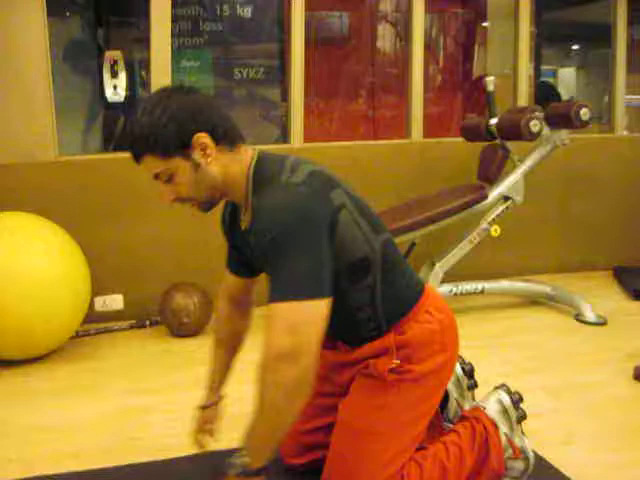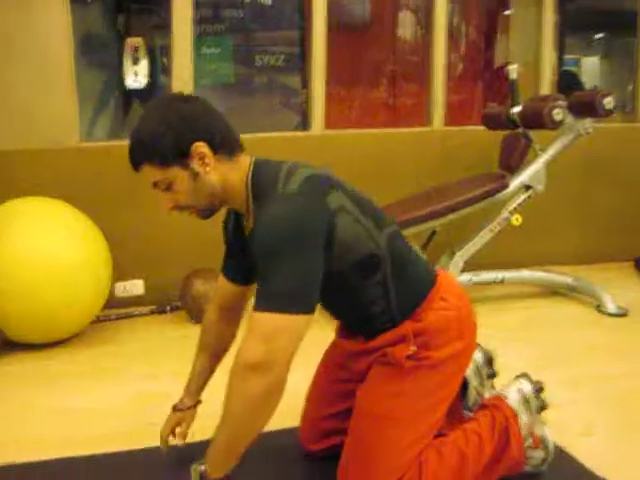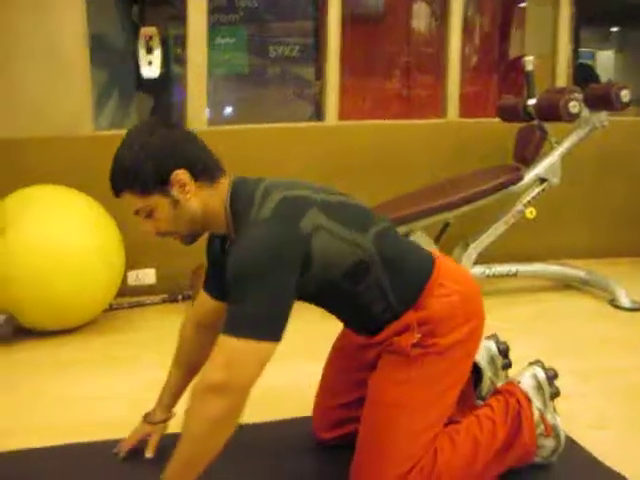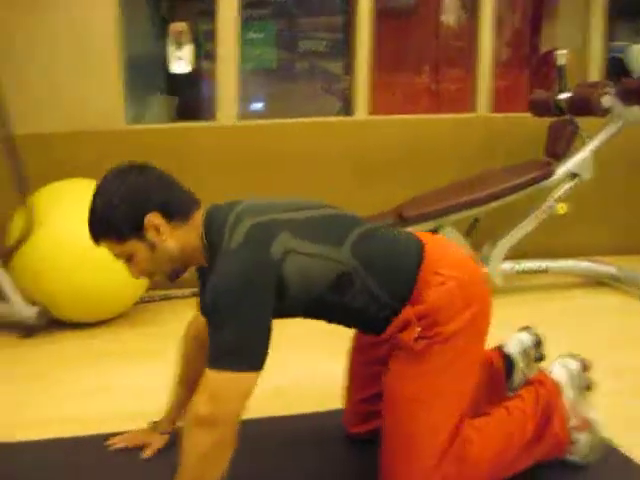
dt=0.2s
person 1, frame 1
left shoulder: (290, 205)
right shoulder: (240, 208)
left elbow: (288, 353)
right elbow: (233, 302)
right wrist: (212, 396)
left hip: (407, 343)
right hip: (350, 338)
left ankle: (489, 435)
right ankle: (437, 400)
person 1, frame 2
left shoulder: (288, 215)
right shoulder: (247, 212)
left elbow: (263, 366)
right elbow: (224, 307)
right wrist: (189, 398)
left hip: (426, 329)
right hip: (369, 328)
right knee: (317, 437)
left ankle: (510, 424)
right ankle: (454, 387)
person 1, frame 3
left shoulder: (267, 240)
right shoulder: (235, 221)
left elbow: (223, 387)
right elbow: (203, 321)
right wrist: (158, 413)
left hip: (434, 316)
right hip: (387, 315)
right knee: (331, 427)
left ankle: (522, 411)
right ankle: (471, 375)
person 1, frame 4
left shoulder: (238, 271)
right shoulder: (223, 234)
left elbow: (215, 420)
right elbow: (202, 334)
right wrist: (171, 418)
left hip: (441, 296)
right hip: (405, 292)
right knee: (364, 422)
left ankle: (553, 404)
right ankle: (502, 368)
